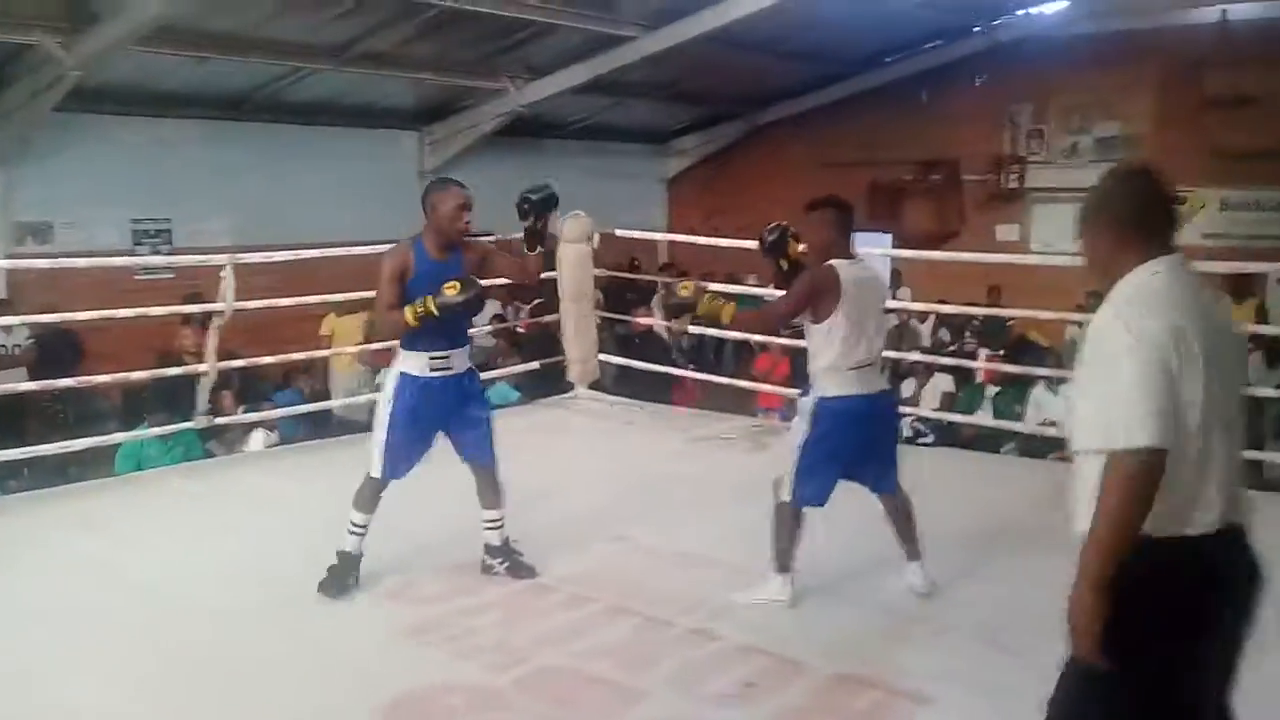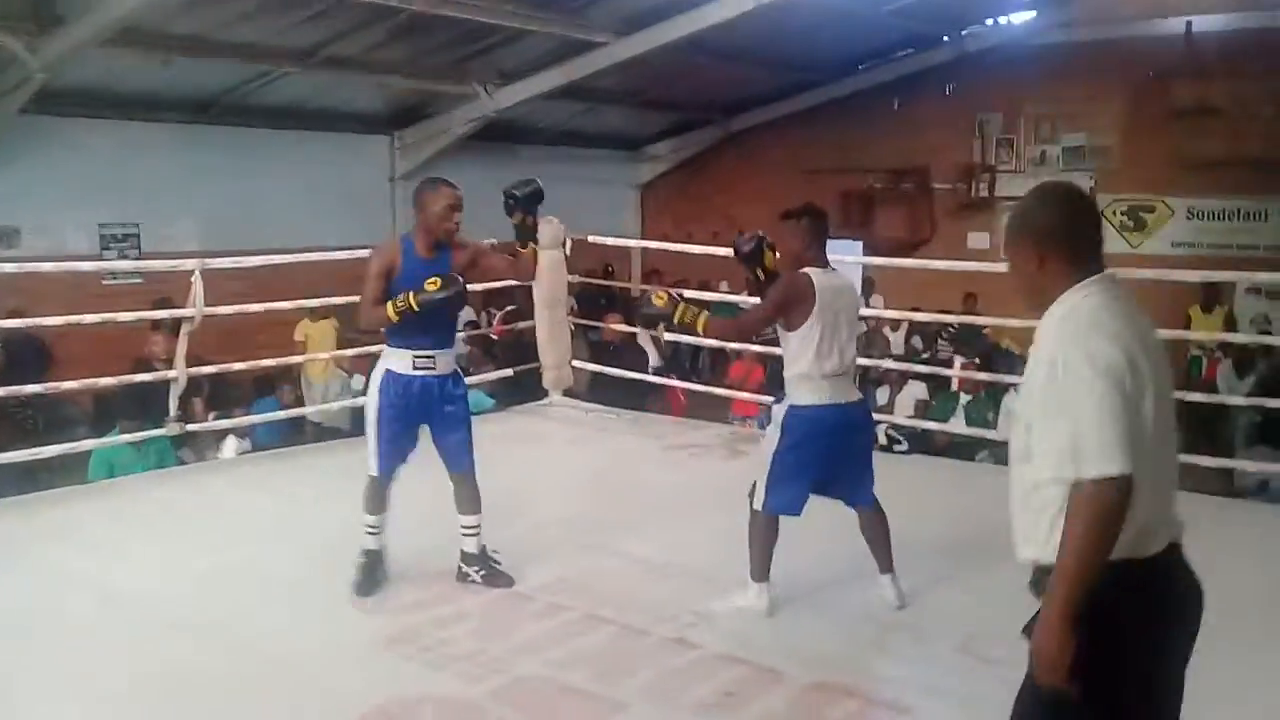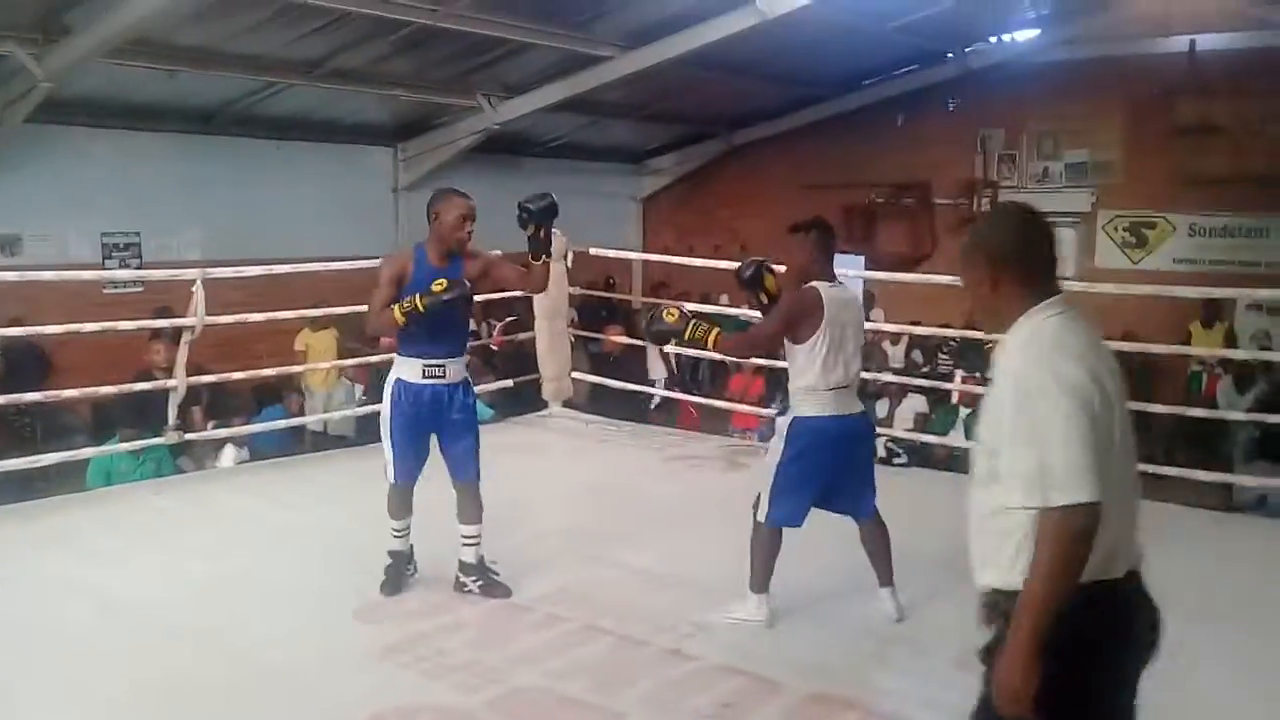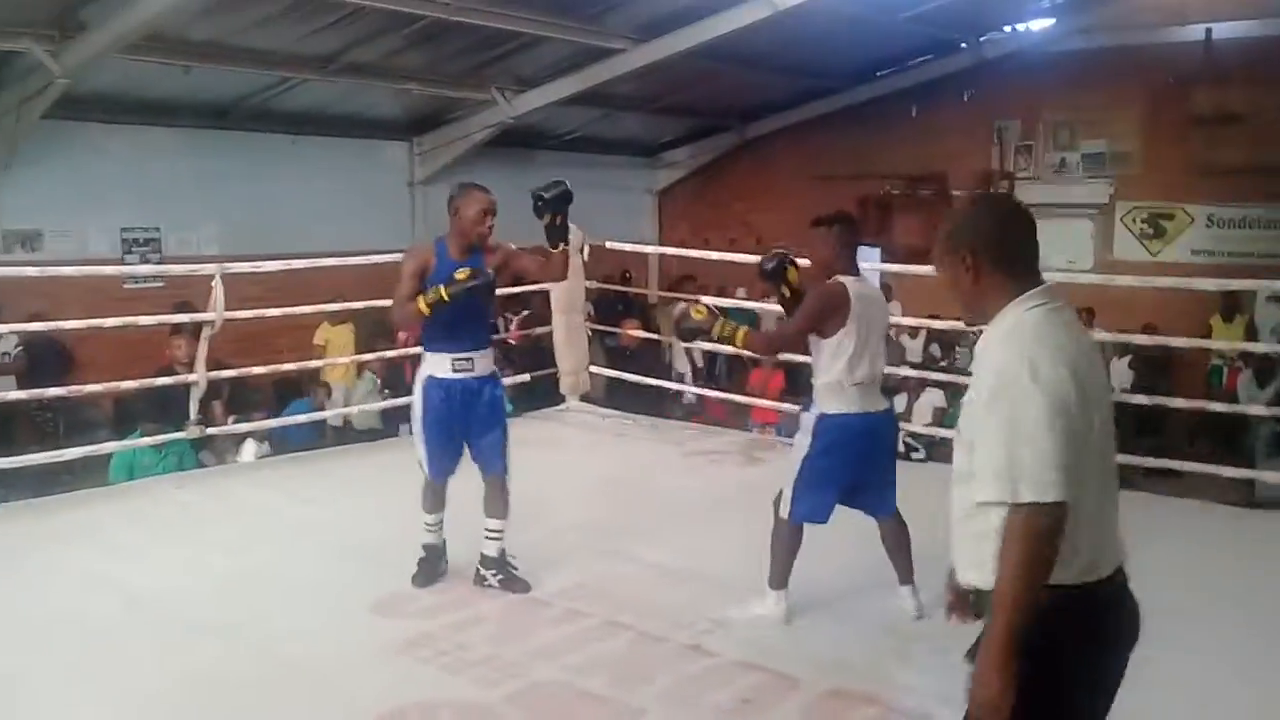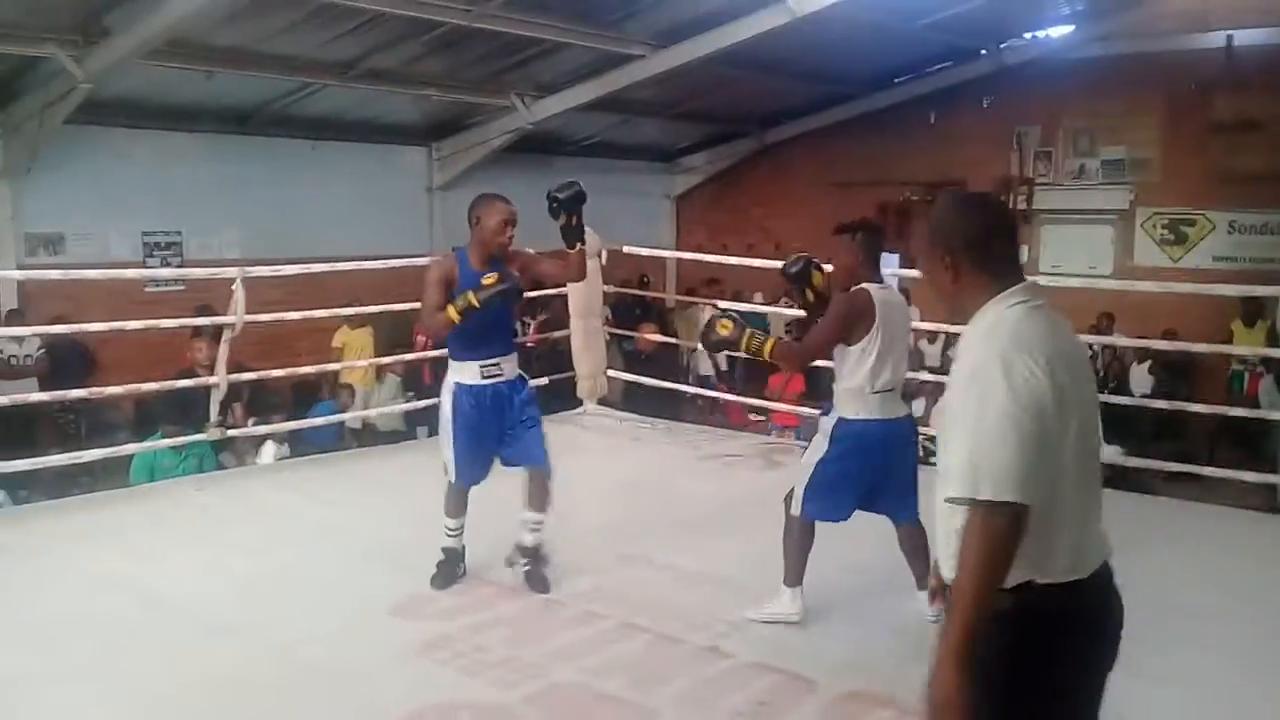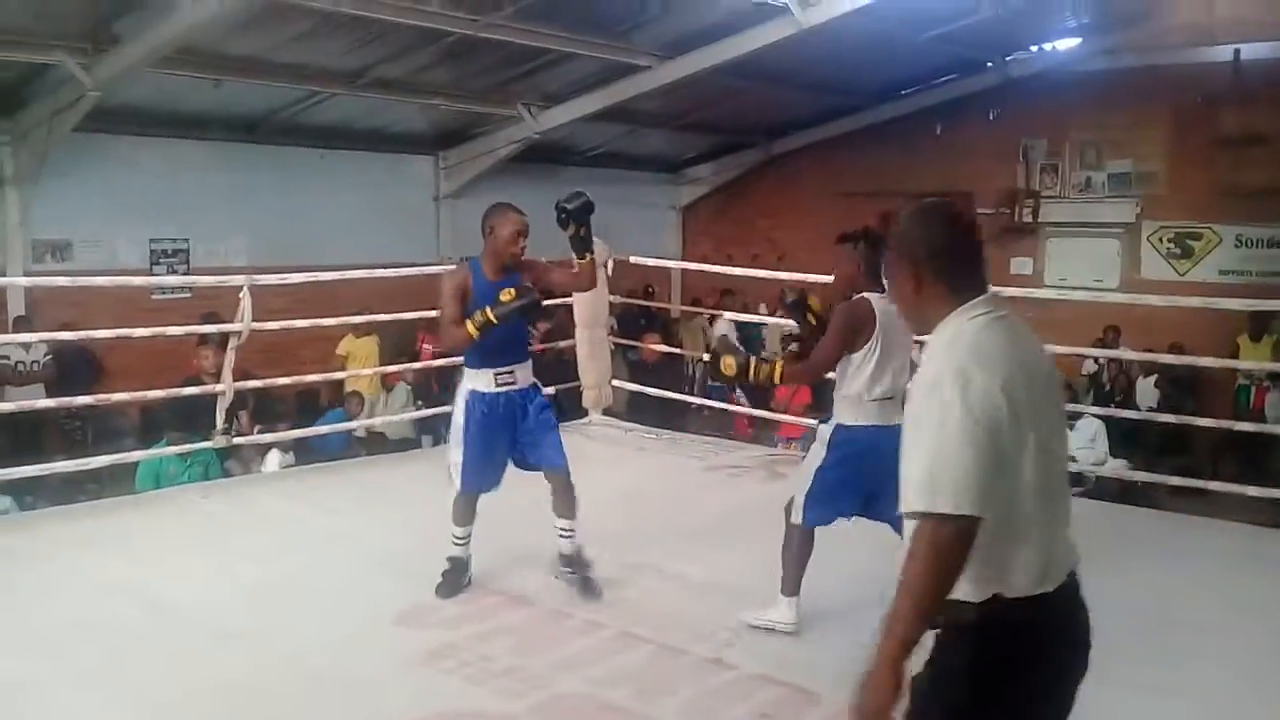
dt=0.1s
person 1, frame 1
left shoulder: (1129, 314)
right shoulder: (1207, 306)
left elbow: (1136, 461)
left wrist: (1090, 582)
left hip: (1161, 572)
right hip: (1222, 558)
person 1, frame 2
left shoulder: (1074, 336)
right shoulder: (1118, 319)
left elbow: (1103, 489)
left wrist: (1058, 614)
left hip: (1111, 598)
right hip: (1151, 584)
person 1, frame 3
left shoulder: (1039, 359)
right shoulder: (1073, 339)
left elbow: (1069, 514)
left wrist: (1022, 643)
right wrist: (1007, 595)
left hip: (1071, 624)
right hip: (1109, 606)
person 1, frame 4
left shoulder: (1019, 354)
right shoulder: (1057, 331)
left elbow: (1036, 514)
left wrist: (998, 652)
right wrist: (975, 572)
left hip: (1053, 622)
right hip: (1089, 603)
person 1, frame 5
left shoulder: (996, 351)
right shoulder: (1045, 328)
left elbow: (997, 514)
left wrist: (953, 654)
right wrist: (958, 566)
left hip: (1033, 617)
right hip: (1074, 600)
person 1, frame 6
left shoulder: (957, 366)
right shoulder: (1019, 345)
left elbow: (948, 526)
left wrist: (888, 661)
left hip: (997, 636)
right hip: (1047, 615)
person 2, frame 1
left shoulder: (473, 253)
right shoulder: (400, 258)
left elbow: (529, 275)
right elbow: (384, 324)
left wrist: (536, 229)
right wrist: (435, 303)
left hip: (459, 376)
right hip: (412, 377)
left knee: (485, 465)
right knee: (381, 474)
left ankle: (496, 549)
right ankle: (348, 556)
person 2, frame 2
left shoulder: (464, 254)
right shoulder: (388, 256)
left elbow: (524, 272)
right elbow: (367, 318)
left wrist: (525, 224)
right wrist: (415, 299)
left hip: (445, 377)
right hip: (397, 377)
left knee: (463, 472)
right knee: (382, 473)
left ankle: (473, 557)
right ankle: (372, 554)
person 2, frame 3
left shoulder: (476, 264)
right shoulder: (400, 263)
left elbow: (536, 285)
right elbow: (374, 323)
left wrist: (539, 237)
right wrist: (423, 300)
left hip: (455, 386)
right hip: (408, 386)
left knee: (467, 481)
right knee: (401, 480)
left ankle: (471, 567)
right ankle: (401, 557)
person 2, frame 4
left shoulder: (498, 256)
right shoulder: (421, 258)
left elbow: (557, 273)
right elbow: (400, 315)
left wrist: (556, 225)
right wrist: (446, 291)
left hip: (483, 378)
right hip: (439, 380)
left knee: (496, 473)
right knee: (436, 475)
left ankle: (491, 563)
right ankle: (434, 550)
person 2, frame 5
left shoulder: (517, 263)
right shoulder: (445, 269)
left elbow: (575, 273)
right elbow: (430, 326)
left wrist: (572, 227)
right wrist: (476, 298)
left hip: (510, 383)
right hip: (466, 387)
left knee: (539, 468)
right knee: (461, 480)
left ankle: (528, 551)
right ankle: (453, 553)
person 2, frame 6
left shoulder: (530, 272)
right shoulder: (459, 280)
left elbow: (586, 281)
right elbow: (449, 339)
left wrist: (581, 235)
right wrist: (494, 313)
left hip: (525, 391)
right hip: (481, 394)
left knee: (560, 475)
right knee: (469, 488)
left ankle: (570, 557)
right ankle: (458, 564)
person 3, frame 1
left shoulder: (821, 277)
right shoulder: (871, 276)
left elbow: (765, 321)
left wrist: (704, 302)
right wrist: (788, 261)
left hip: (833, 404)
right hip: (876, 398)
left knee: (789, 491)
right knee: (888, 486)
left ankle: (780, 582)
right ankle: (916, 569)
person 3, frame 2
left shoulder: (795, 284)
right shoulder: (844, 285)
left elbow: (740, 328)
left wrist: (676, 310)
right wrist: (763, 273)
left hip: (807, 413)
right hip: (850, 407)
left knee: (764, 499)
right knee: (863, 498)
left ankle: (758, 591)
right ankle: (890, 582)
person 3, frame 3
left shoulder: (803, 298)
right shoulder: (850, 299)
left elbow: (748, 346)
left wrist: (686, 327)
right wrist: (769, 298)
left hip: (811, 425)
right hip: (852, 420)
left knee: (767, 512)
right knee: (865, 510)
left ankle: (757, 603)
right ankle: (888, 594)
person 3, frame 4
left shoulder: (828, 294)
right shoulder: (873, 294)
left elbow: (775, 343)
left wrist: (715, 325)
right wrist: (789, 293)
left hip: (835, 421)
right hip: (876, 416)
left knee: (788, 507)
right knee: (884, 508)
left ankle: (775, 599)
right ankle: (910, 591)
person 3, frame 5
left shoulder: (853, 301)
right shoulder: (897, 301)
left elbow: (802, 355)
left wrist: (741, 337)
right wrist: (814, 298)
left hip: (854, 427)
right hip: (896, 423)
left knee: (799, 505)
right knee: (904, 513)
left ankle: (790, 599)
right ankle: (929, 596)
person 3, frame 6
left shoulder: (853, 311)
right shoulder: (896, 312)
left elbow: (810, 371)
left wrist: (748, 367)
right wrist: (815, 323)
left hip: (854, 433)
right hip: (893, 431)
left knee: (800, 512)
right knee: (904, 521)
left ankle: (786, 607)
